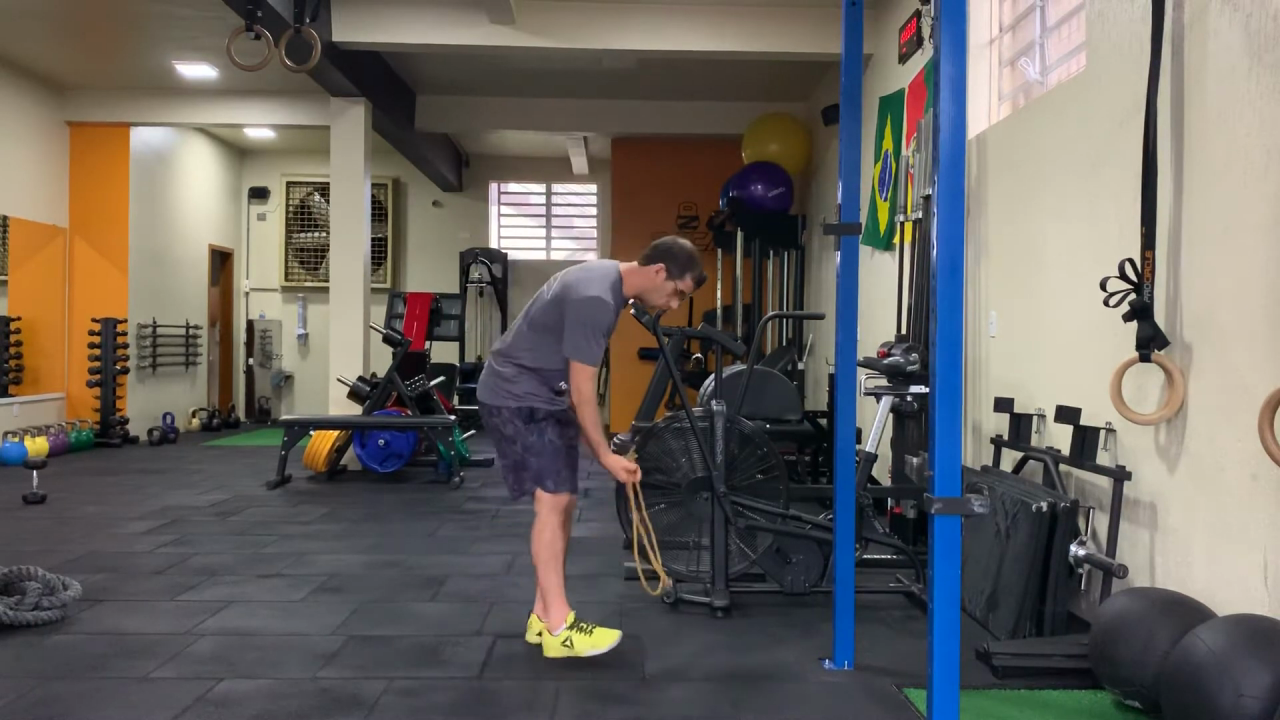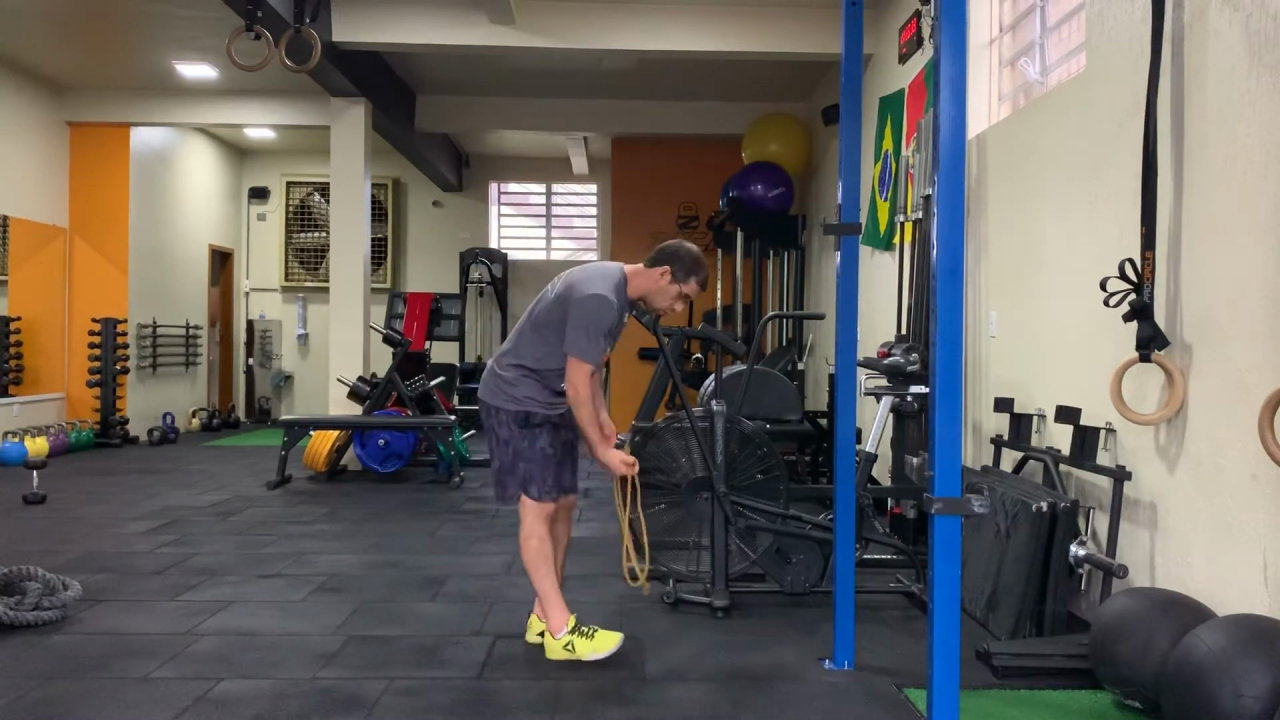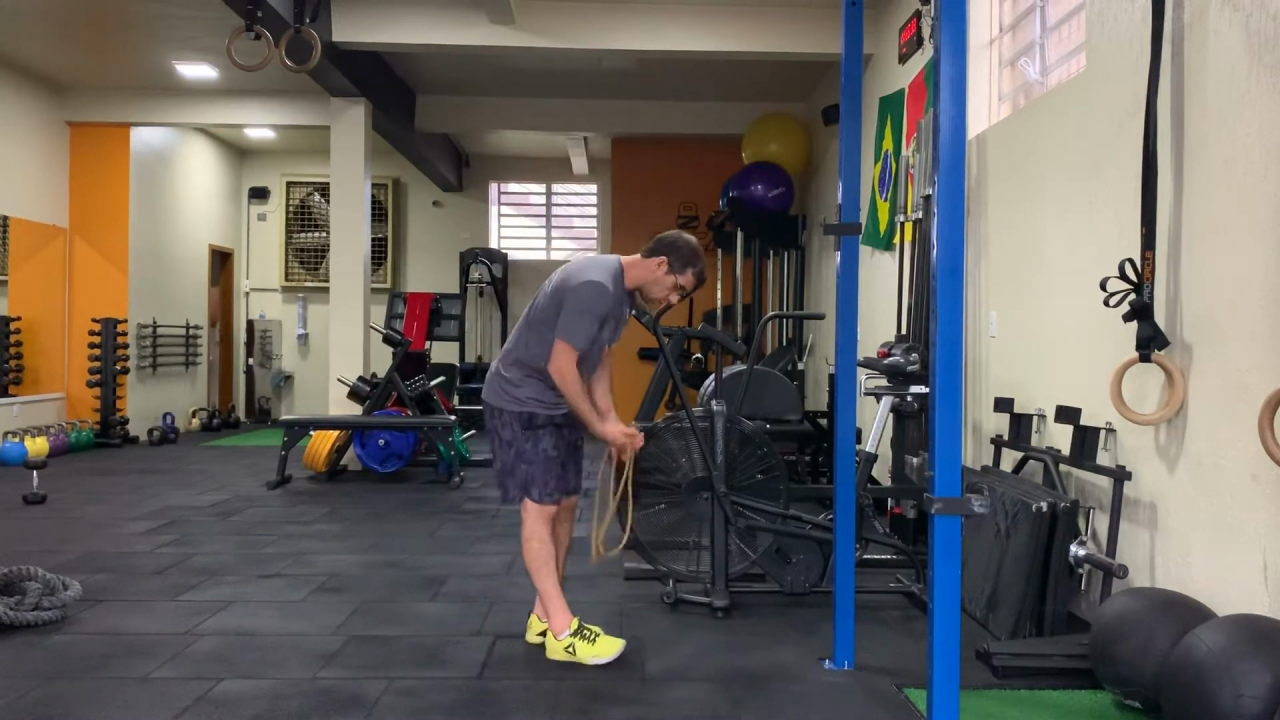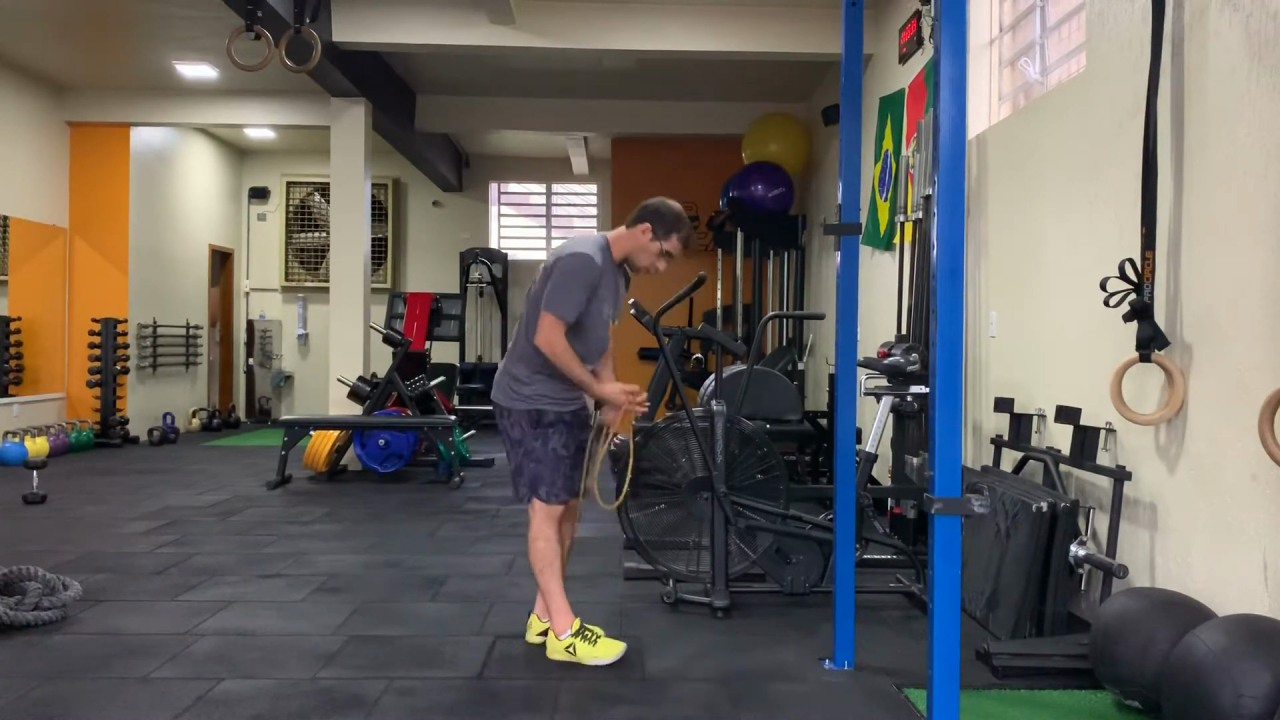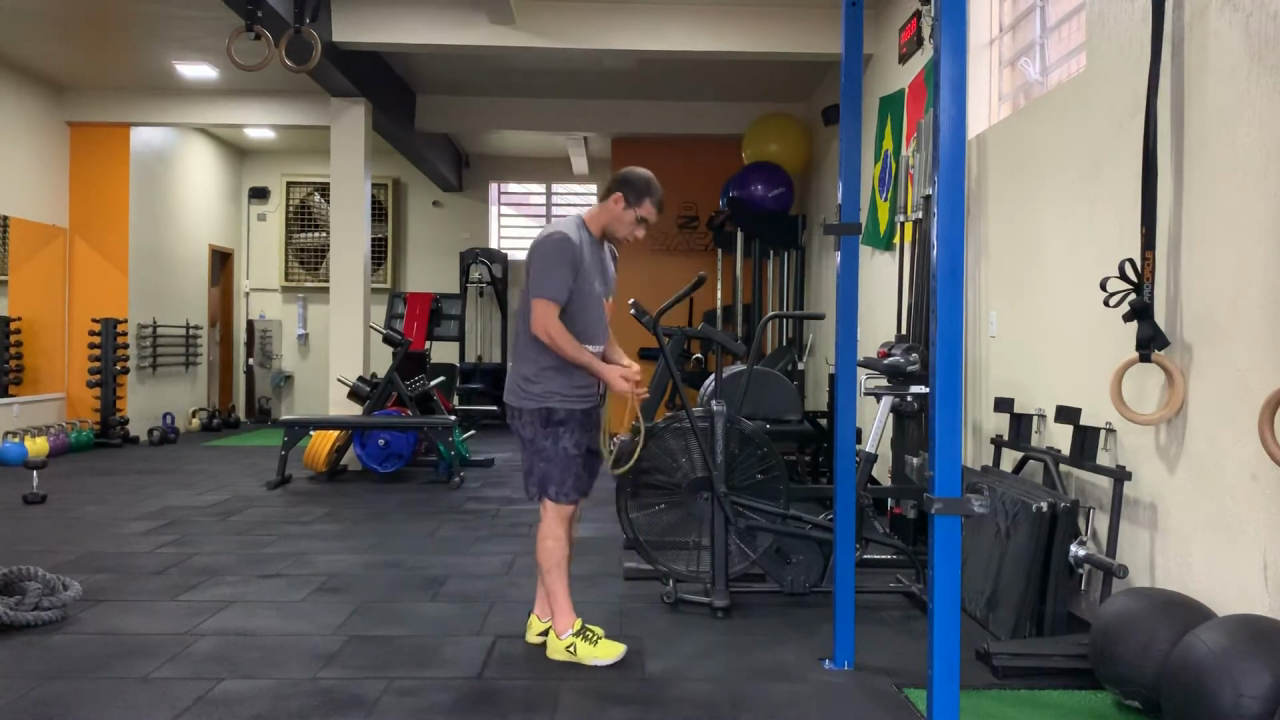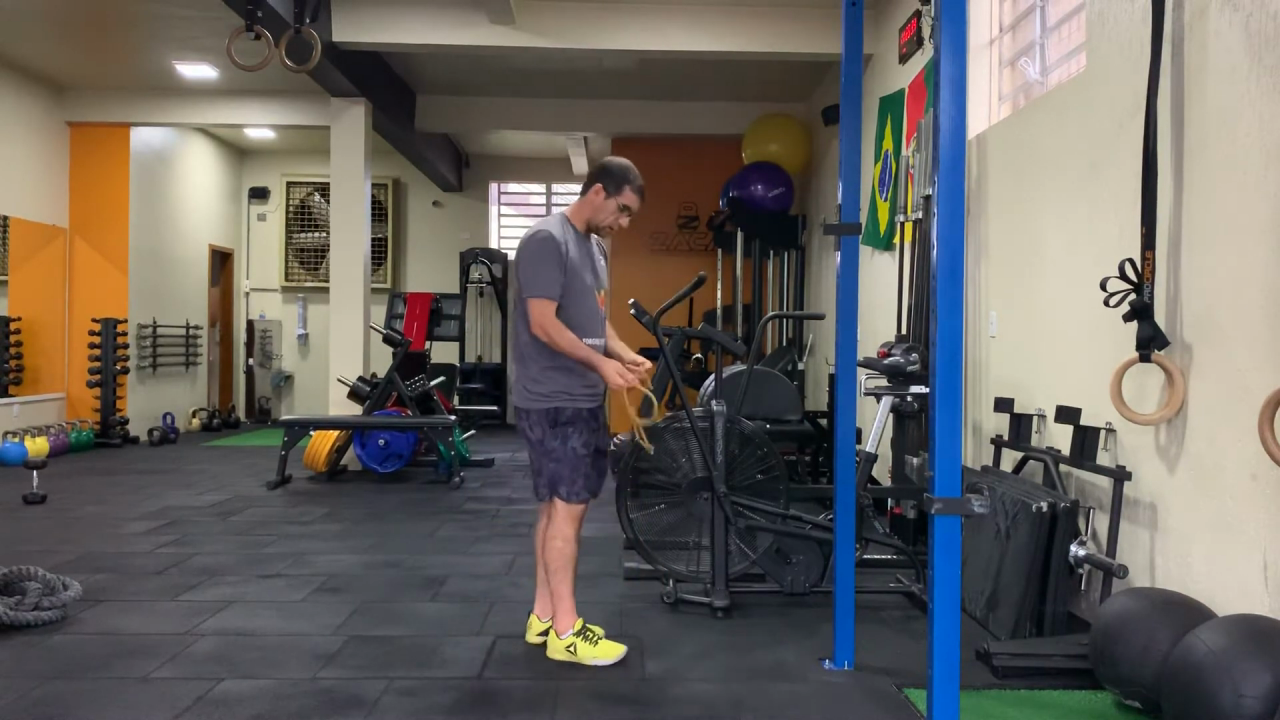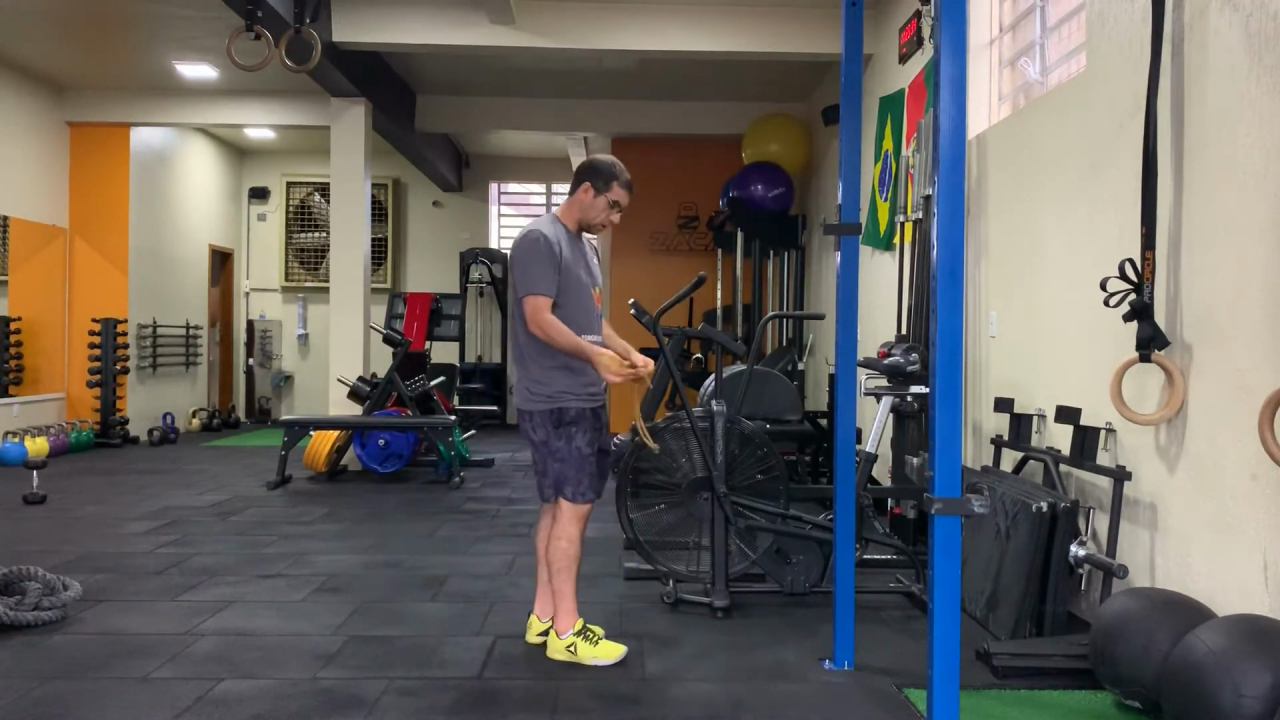
dt=0.2s
person 1, frame 1
left shoulder: (612, 281)
right shoulder: (595, 298)
right elbow: (583, 387)
right wrist: (605, 456)
left hip: (543, 395)
right hip: (515, 396)
left knee: (561, 502)
right knee: (553, 499)
left ankle: (545, 615)
right ankle: (558, 626)
person 1, frame 2
left shoulder: (620, 290)
right shoulder: (598, 296)
right elbow: (576, 383)
left wrist: (603, 415)
right wrist: (602, 451)
left hip: (550, 401)
right hip: (516, 399)
left knee: (562, 504)
right knee: (537, 507)
left ankle: (544, 615)
right ankle: (560, 629)
person 1, frame 3
left shoulder: (622, 291)
right shoulder: (594, 286)
right elbow: (561, 366)
left wrist: (611, 419)
right wrist: (599, 428)
left hip: (555, 402)
right hip: (521, 401)
left knee: (564, 505)
right knee: (540, 509)
left ankle: (544, 616)
right ankle: (561, 631)
person 1, frame 4
left shoulder: (617, 271)
right shoulder: (581, 260)
right elbow: (547, 338)
left wrist: (612, 390)
right wrist: (599, 390)
left hip: (565, 401)
right hip: (530, 401)
left knee: (566, 506)
right knee: (546, 508)
left ankle: (544, 616)
right ankle: (563, 632)
person 1, frame 5
left shoulder: (604, 251)
right shoulder: (561, 242)
right elbow: (544, 324)
left wrist: (621, 362)
right wrist: (602, 372)
left hip: (577, 399)
right hip: (544, 401)
left knee: (565, 505)
right knee: (557, 508)
left ankle: (544, 615)
right ankle: (564, 631)
person 1, frame 6
left shoulder: (594, 246)
right shoulder: (546, 240)
right elbow: (543, 323)
left wrist: (625, 355)
right wrist: (601, 365)
left hip: (582, 400)
right hip: (551, 402)
left knee: (559, 506)
right knee: (567, 508)
left ankle: (544, 616)
right ankle: (565, 631)
person 1, frame 7
left shoulder: (586, 247)
right shoulder: (539, 240)
right elbow: (539, 319)
left wrist: (629, 353)
right wrist: (594, 354)
left hip: (583, 399)
right hip: (554, 403)
left knee: (560, 506)
right knee: (572, 508)
left ankle: (544, 616)
right ankle: (565, 631)
